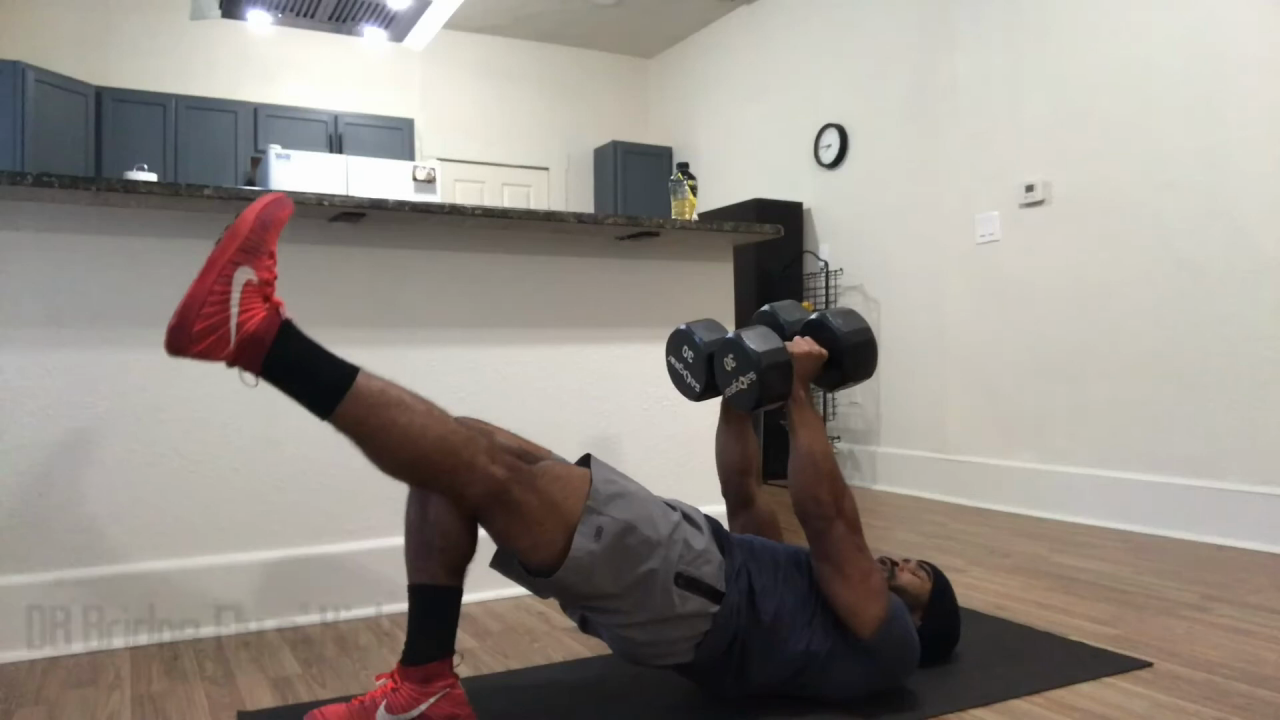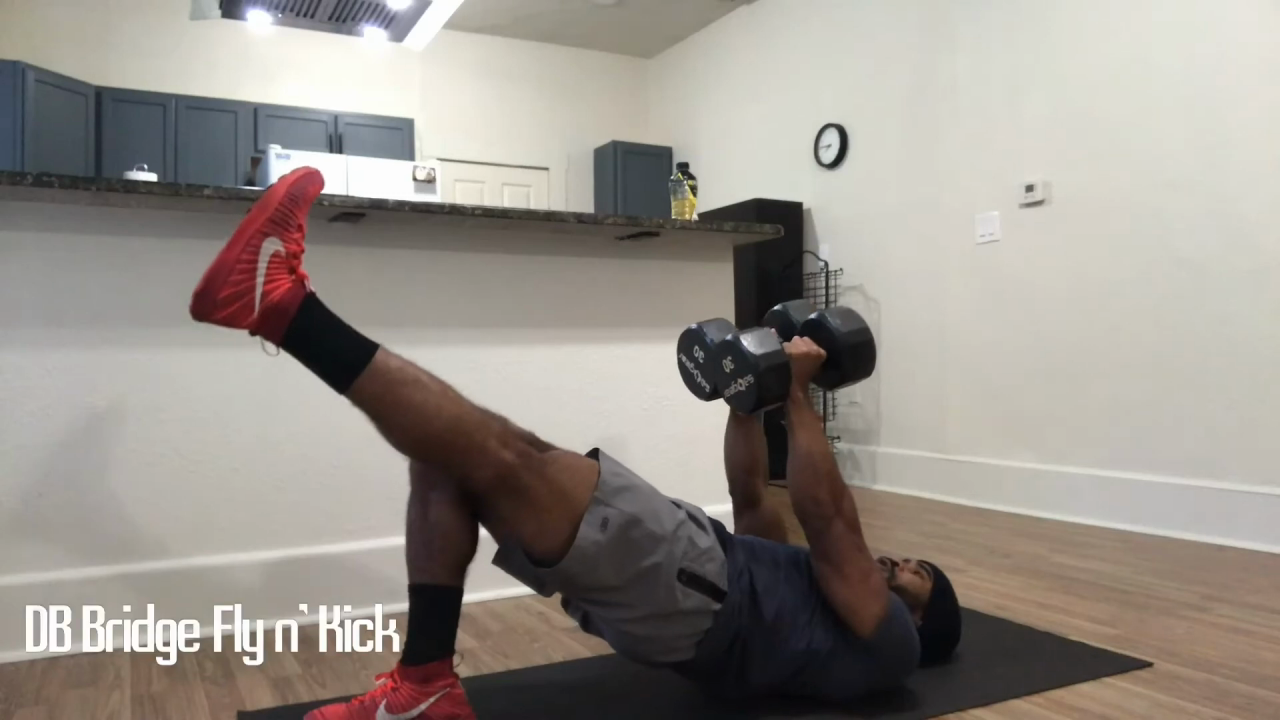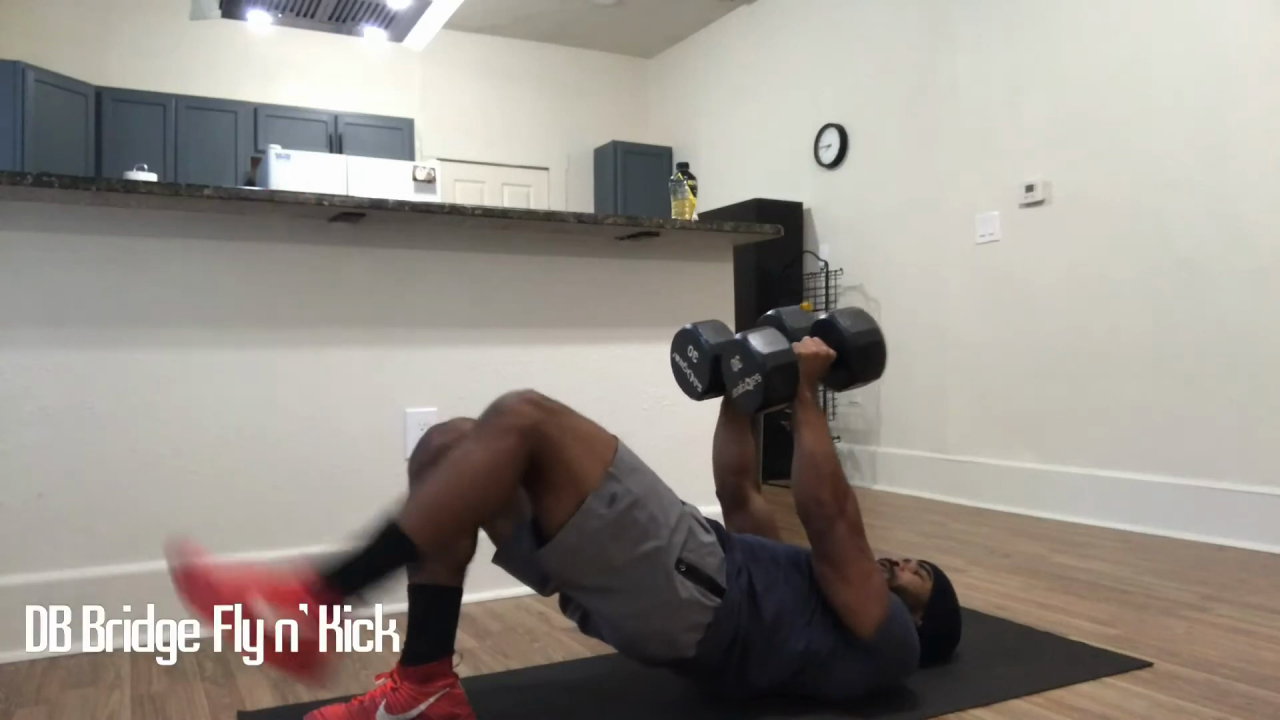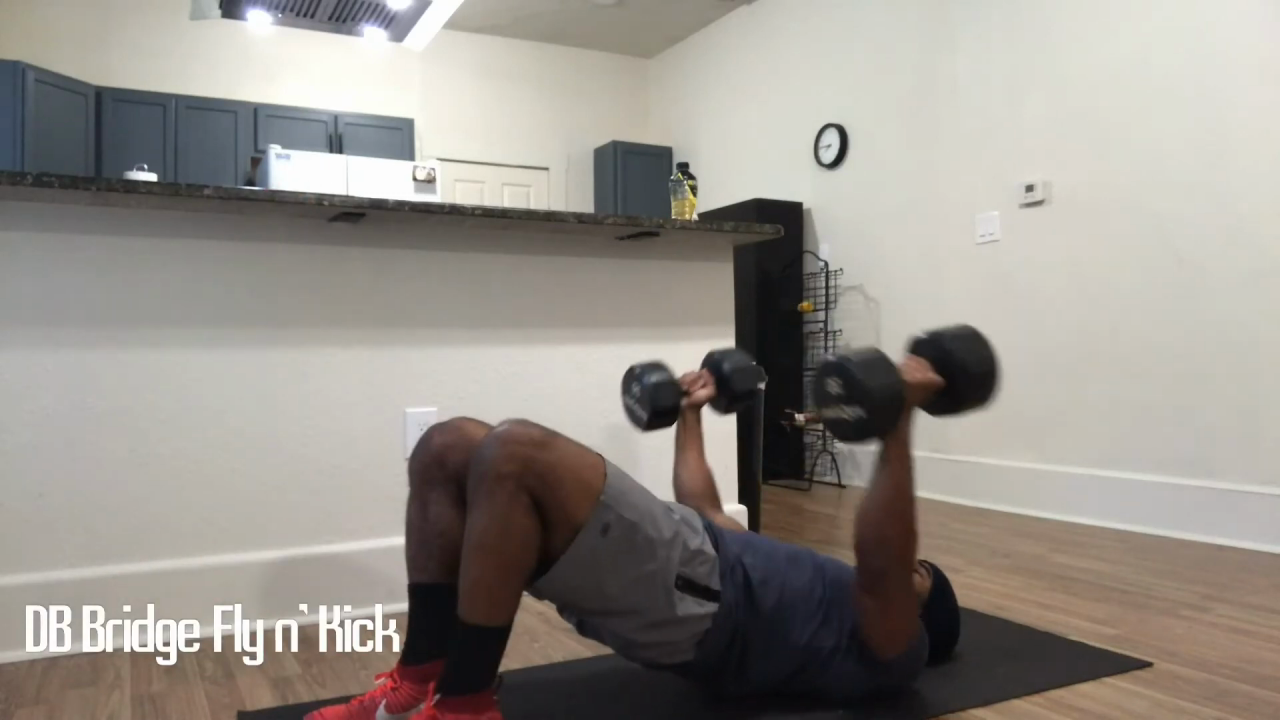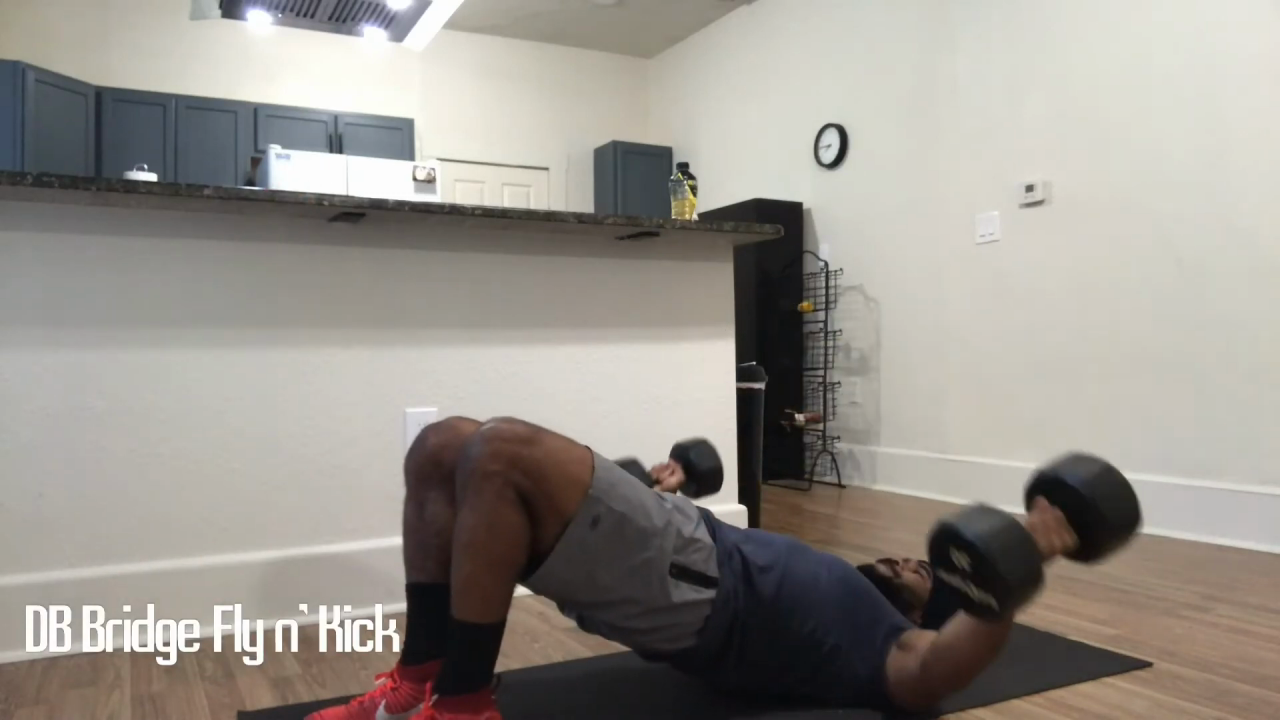
dt=0.5s
person 1, frame 1
left shoulder: (884, 643)
right shoulder: (808, 587)
left elbow: (830, 520)
right elbow: (745, 499)
left wrist: (799, 397)
left hip: (688, 590)
right hip: (659, 577)
left knee: (486, 468)
right knee: (455, 453)
left ankle: (256, 334)
person 1, frame 2
left shoulder: (885, 643)
right shoulder: (814, 588)
left elbow: (828, 519)
right elbow: (751, 499)
left wrist: (797, 396)
left hip: (688, 591)
right hip: (655, 583)
left knee: (497, 454)
right knee: (447, 461)
left ankle: (278, 304)
person 1, frame 3
left shoulder: (886, 645)
right shoulder: (812, 586)
left elbow: (831, 521)
right elbow: (740, 498)
left wrist: (806, 395)
left hip: (688, 590)
right hip: (645, 586)
left knee: (525, 419)
right knee: (446, 446)
left ankle: (322, 598)
person 1, frame 4
left shoulder: (888, 650)
right shoulder: (811, 586)
left elbow: (883, 566)
right elbow: (704, 513)
left wrist: (897, 424)
right wrist: (690, 418)
left hip: (687, 598)
left knee: (513, 454)
right knee: (446, 448)
person 1, frame 5
left shoulder: (893, 642)
right shoulder: (835, 594)
right wrist: (672, 495)
left hip: (690, 581)
left knee: (500, 453)
right knee: (443, 448)
